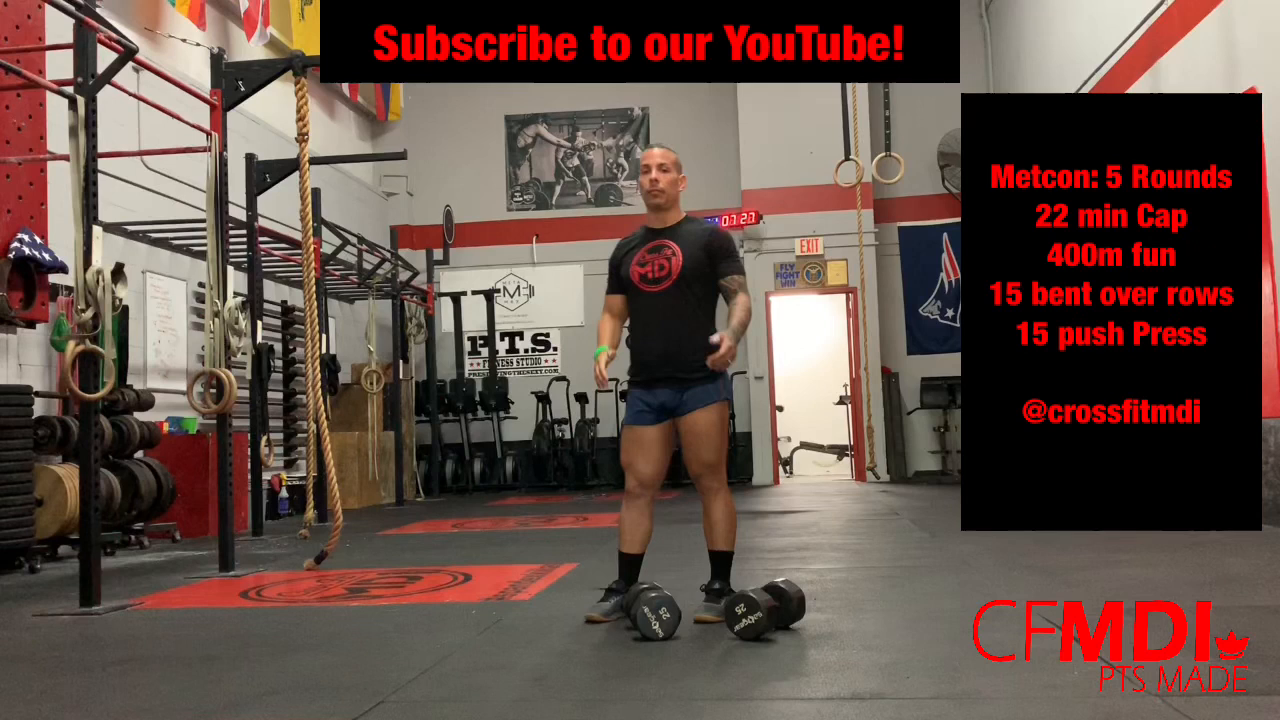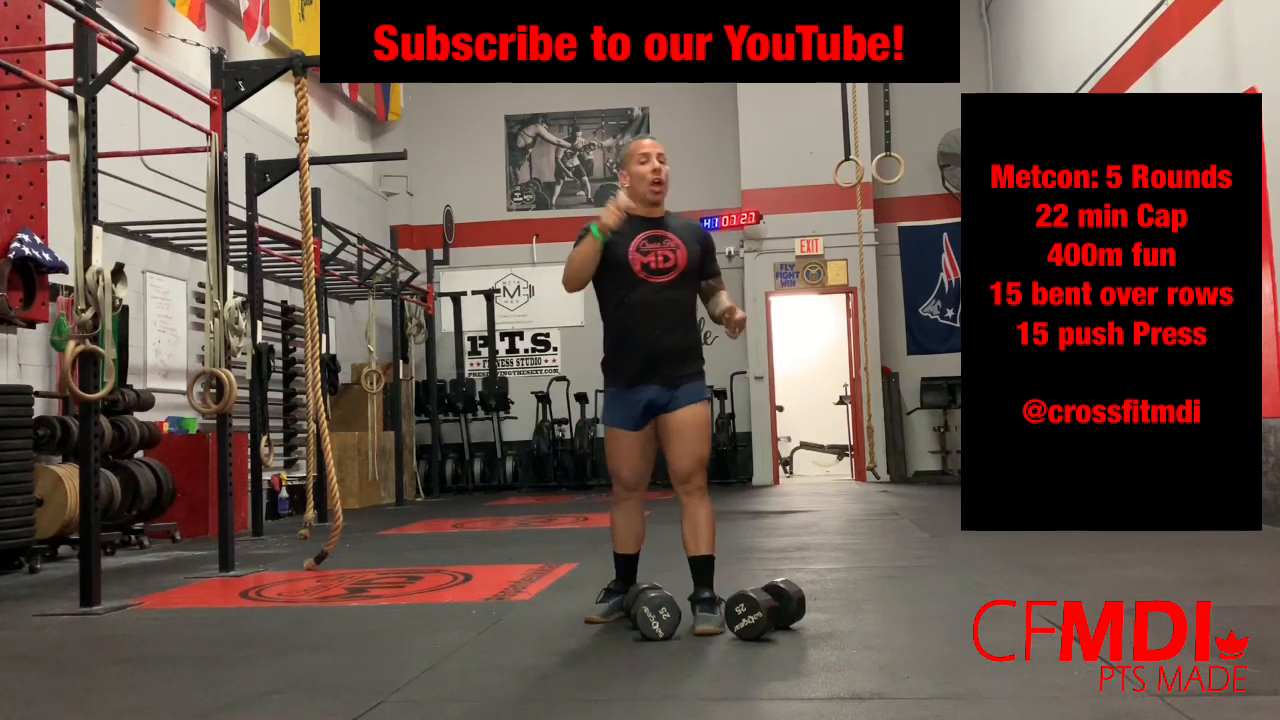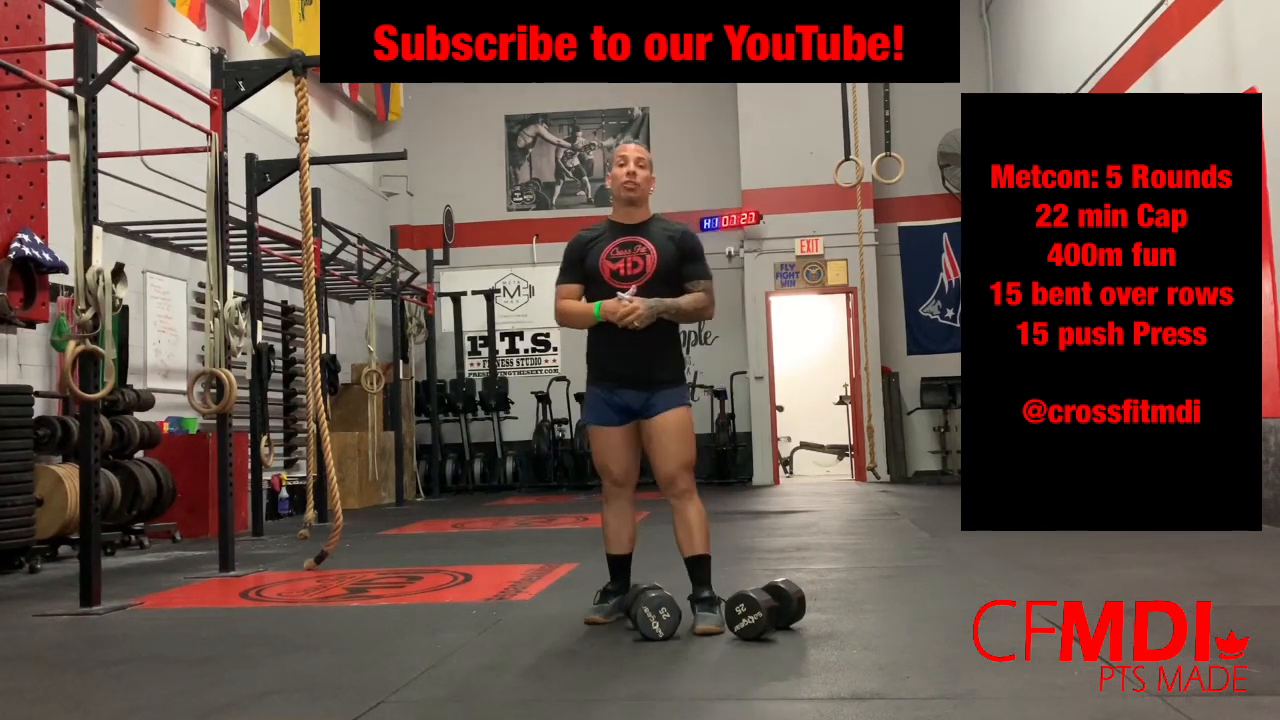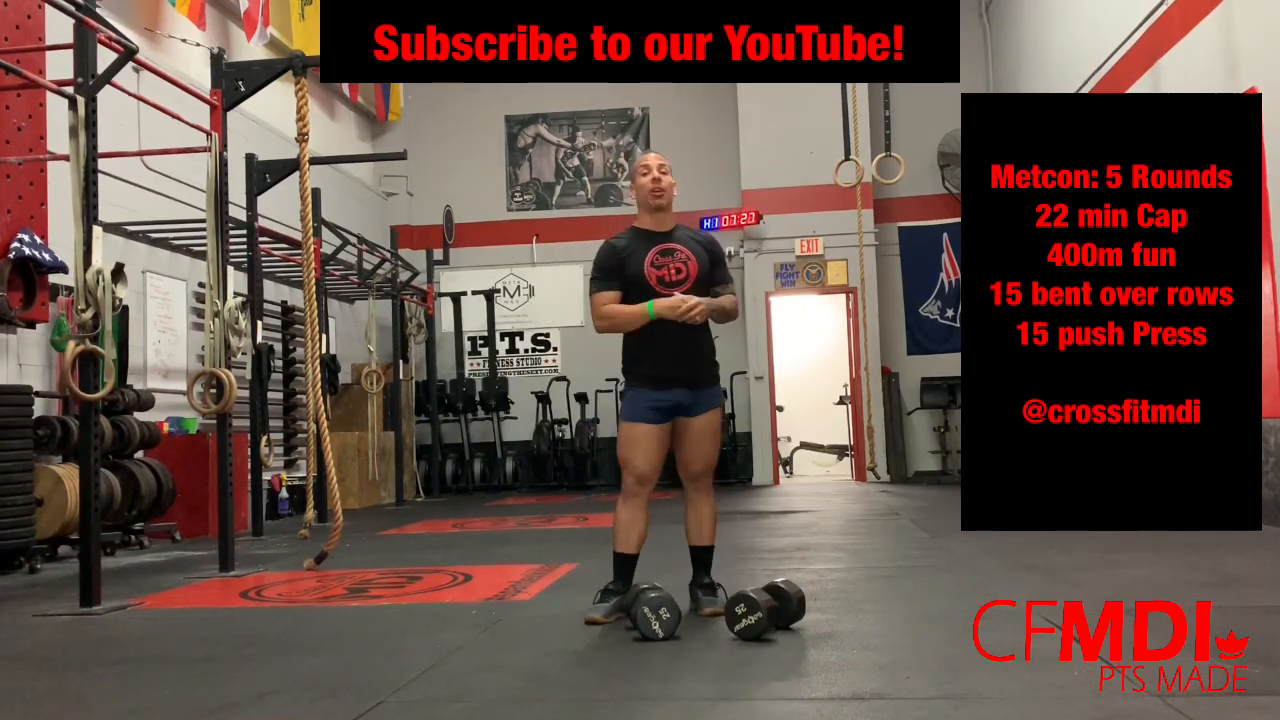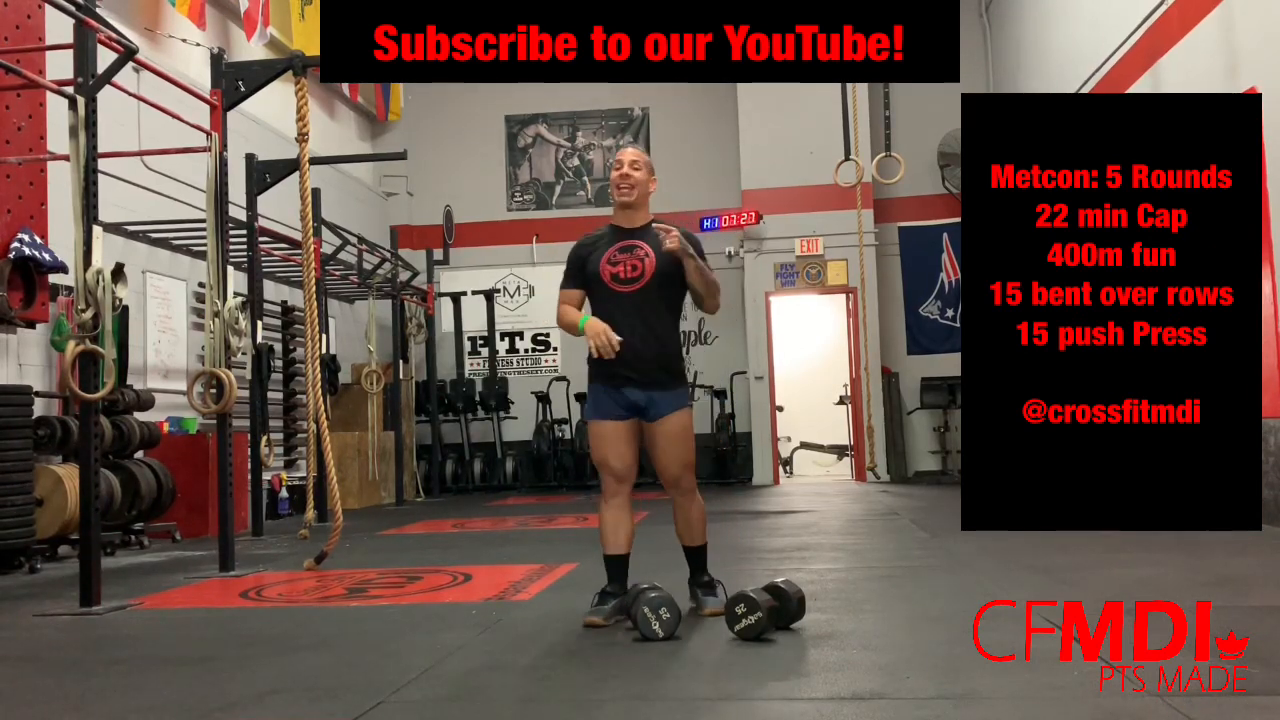
dt=1s
person 1, frame 1
left shoulder: (710, 237)
right shoulder: (626, 250)
left elbow: (739, 296)
right elbow: (613, 314)
left wrist: (732, 335)
right wrist: (603, 353)
left hip: (701, 382)
right hip: (645, 387)
left knee: (710, 481)
right knee: (637, 486)
left ankle: (720, 586)
right ankle: (624, 586)
person 1, frame 2
left shoulder: (694, 233)
right shoulder: (608, 231)
left elbow: (713, 290)
right elbow: (573, 279)
left wrist: (727, 313)
right wrist: (601, 228)
left hip: (685, 380)
right hip: (627, 384)
left knee: (691, 484)
right knee: (627, 488)
left ankle: (705, 595)
right ankle: (622, 586)
person 1, frame 3
left shoulder: (678, 238)
right shoulder: (585, 243)
left elbow: (705, 303)
right elbow: (563, 309)
left wrist: (656, 307)
right wrist: (603, 310)
left hip: (664, 385)
right hip: (606, 389)
left knee: (680, 485)
right knee: (616, 486)
left ankle: (703, 595)
right ankle: (618, 587)
person 1, frame 4
left shoulder: (704, 244)
right shoulder: (617, 250)
left elbow: (732, 304)
right elbow: (603, 317)
left wrist: (709, 306)
right wrist: (660, 307)
left hip: (701, 384)
right hip: (645, 388)
left knee: (699, 481)
right knee: (635, 484)
left ankle: (703, 582)
right ankle: (619, 587)
person 1, frame 5
left shoulder: (676, 240)
right shoulder: (587, 248)
left elbow: (711, 304)
right elbow: (566, 309)
left wrist: (687, 257)
right wrist: (588, 322)
left hip: (665, 384)
right hip: (608, 386)
left knee: (681, 483)
right knee: (615, 485)
left ankle: (700, 578)
right ankle: (615, 590)
